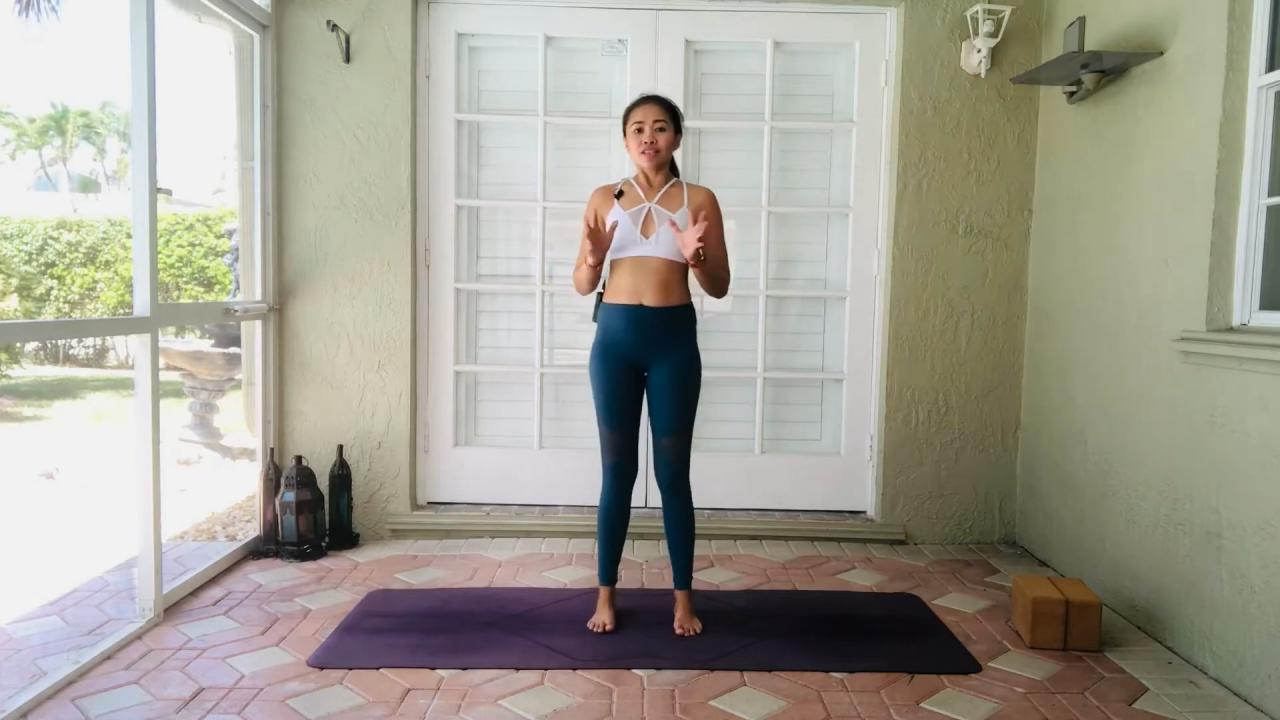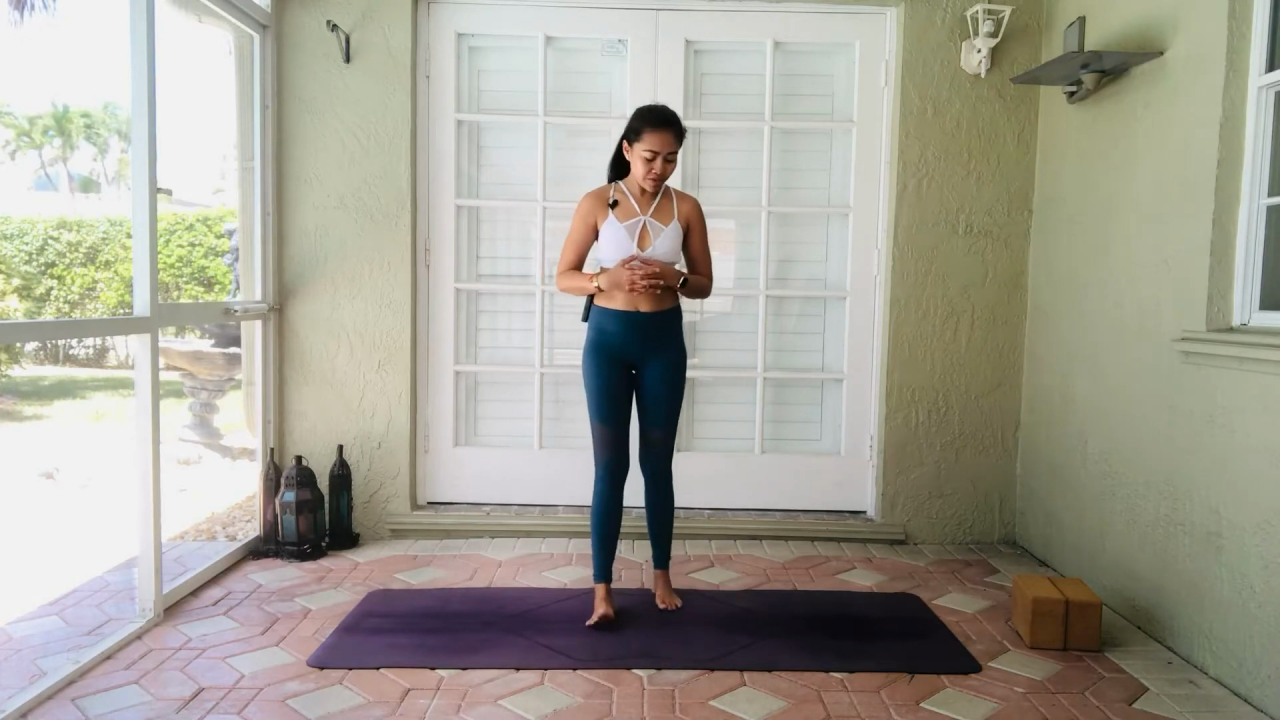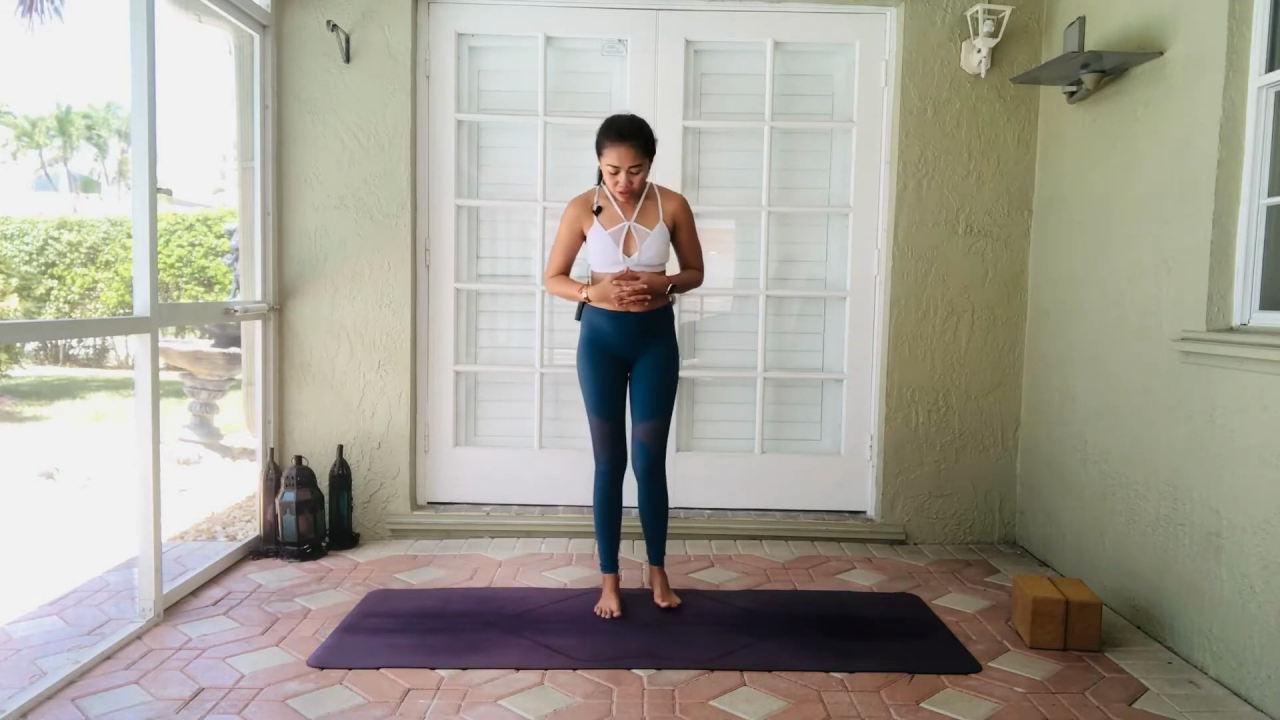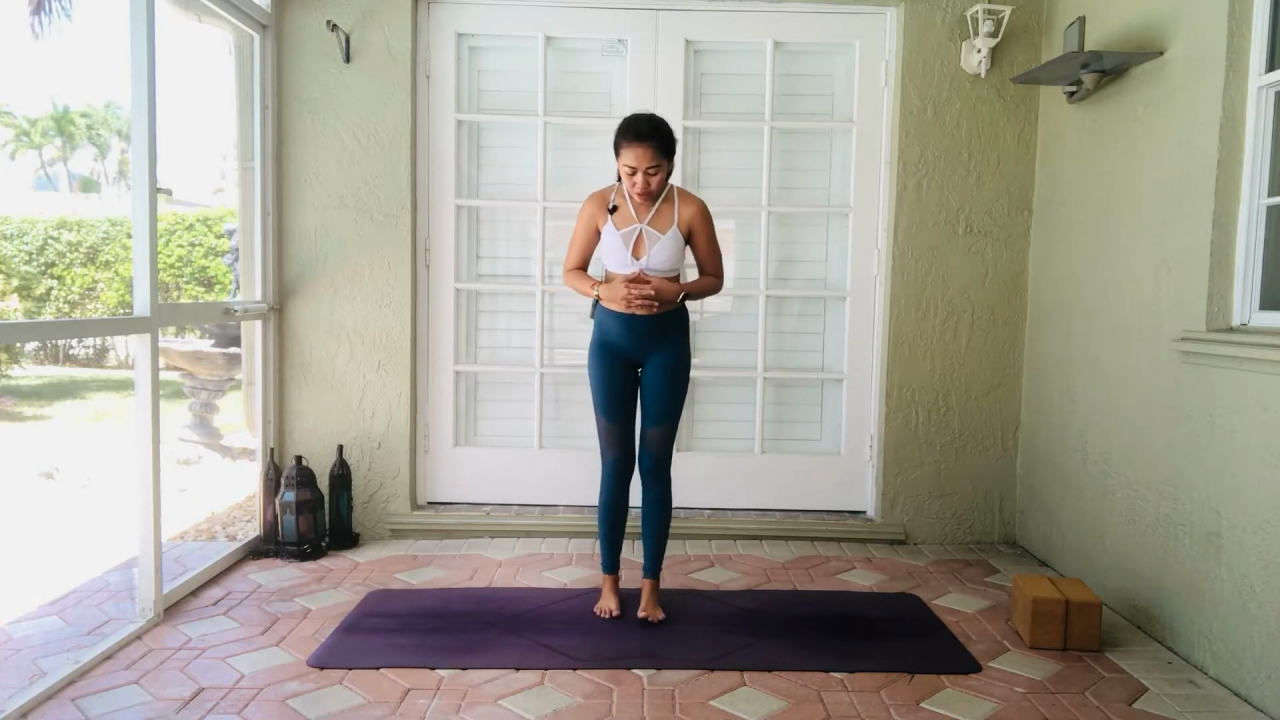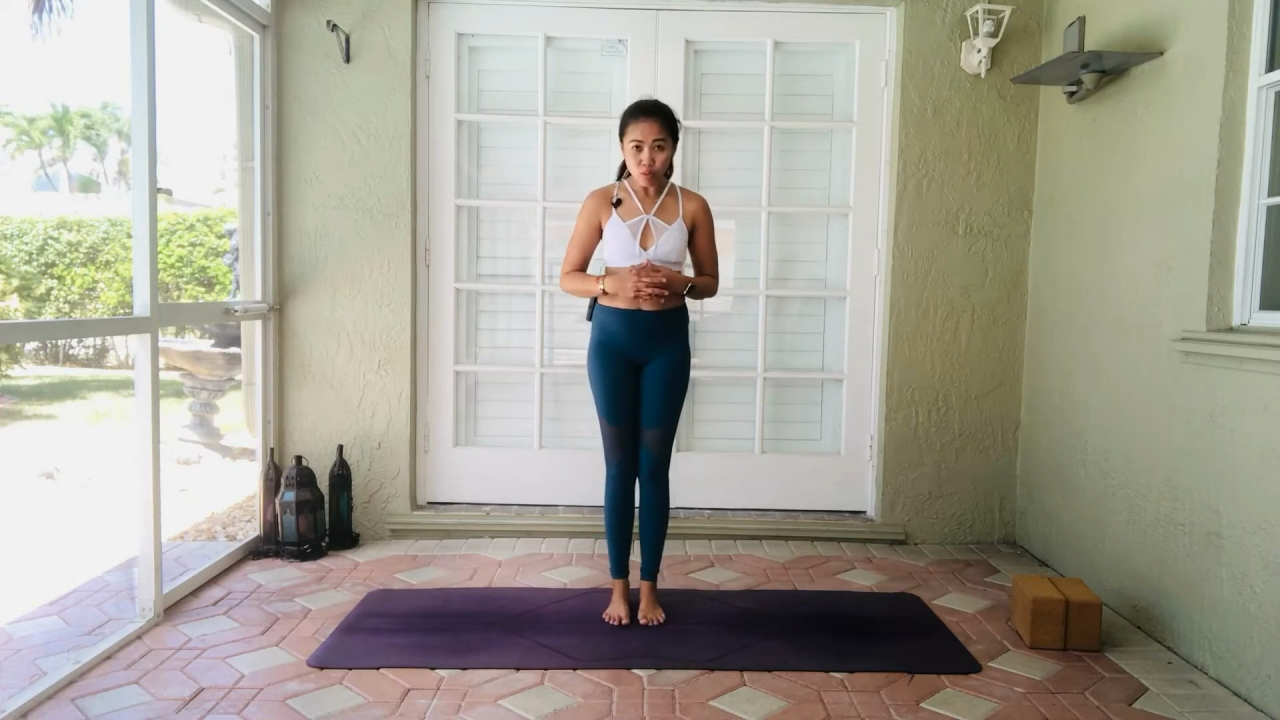
dt=1s
person 1, frame 1
left shoulder: (699, 200)
right shoulder: (603, 199)
left elbow: (719, 287)
right elbow: (583, 285)
left wrist: (695, 255)
right wrist: (592, 256)
left hip: (674, 336)
right hip: (615, 335)
left knee: (673, 473)
right knee: (617, 470)
left ankle: (683, 596)
right ankle: (605, 592)
person 1, frame 2
left shoulder: (686, 208)
right shoulder: (596, 203)
left elbow: (705, 283)
right elbow: (564, 277)
left wrist: (673, 278)
right wrist: (607, 279)
left hip: (664, 339)
right hip: (608, 337)
left knee: (657, 464)
right knee: (610, 466)
left ankle: (661, 574)
right ankle: (602, 590)
person 1, frame 3
left shoulder: (673, 206)
right shoulder: (582, 208)
left elbow: (695, 272)
right elbow: (553, 278)
left wrist: (663, 284)
right wrist: (593, 291)
left hip: (655, 337)
right hip: (601, 337)
left knee: (649, 459)
right knee: (608, 461)
left ankle: (657, 571)
right ankle: (609, 580)
person 1, frame 4
left shoulder: (690, 210)
right shoulder: (598, 205)
left elbow: (714, 278)
right elbow: (571, 271)
left wrist: (675, 291)
right wrist: (605, 290)
left hip: (666, 340)
right hip: (611, 338)
left knee: (655, 464)
right knee: (616, 463)
left ankle: (651, 585)
right ankle: (609, 580)
person 1, frame 5
left shoulder: (693, 207)
right shoulder: (600, 202)
left elbow: (711, 281)
right elbow: (568, 277)
left wrist: (680, 284)
right wrist: (612, 283)
left hip: (668, 341)
right hip: (612, 338)
left knee: (654, 467)
right knee: (620, 466)
left ankle: (649, 587)
right ankle: (619, 586)
